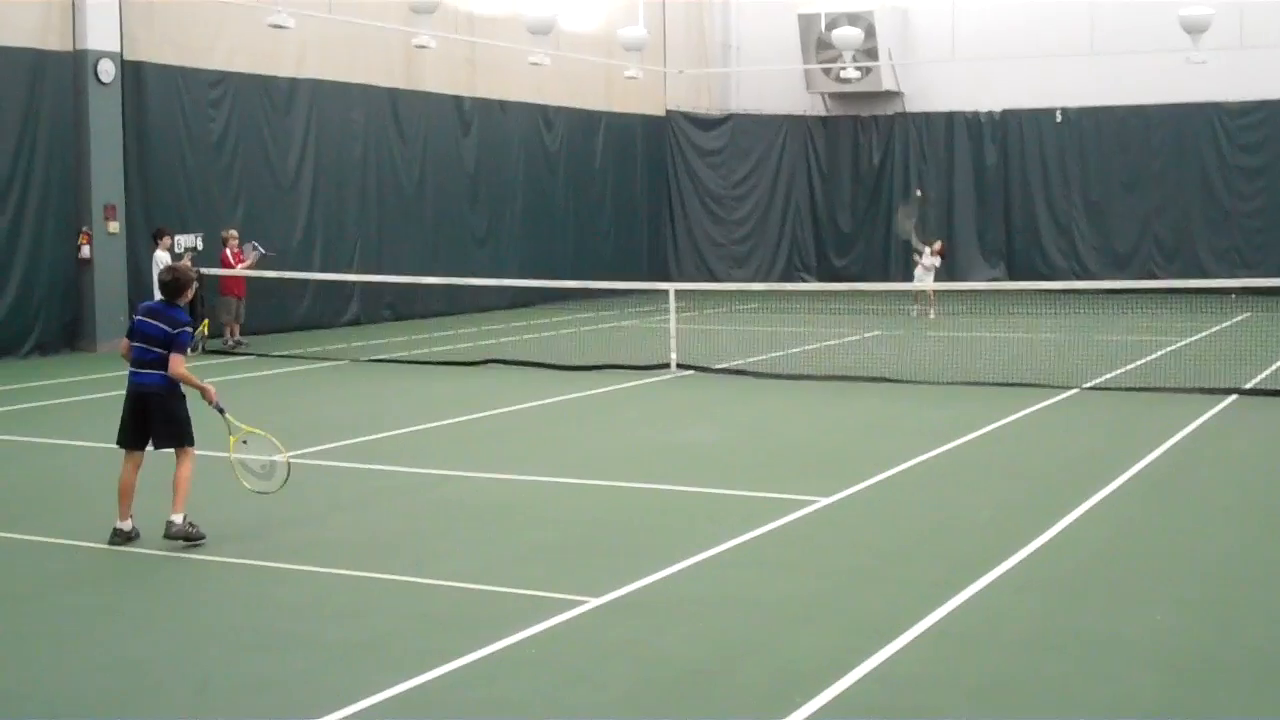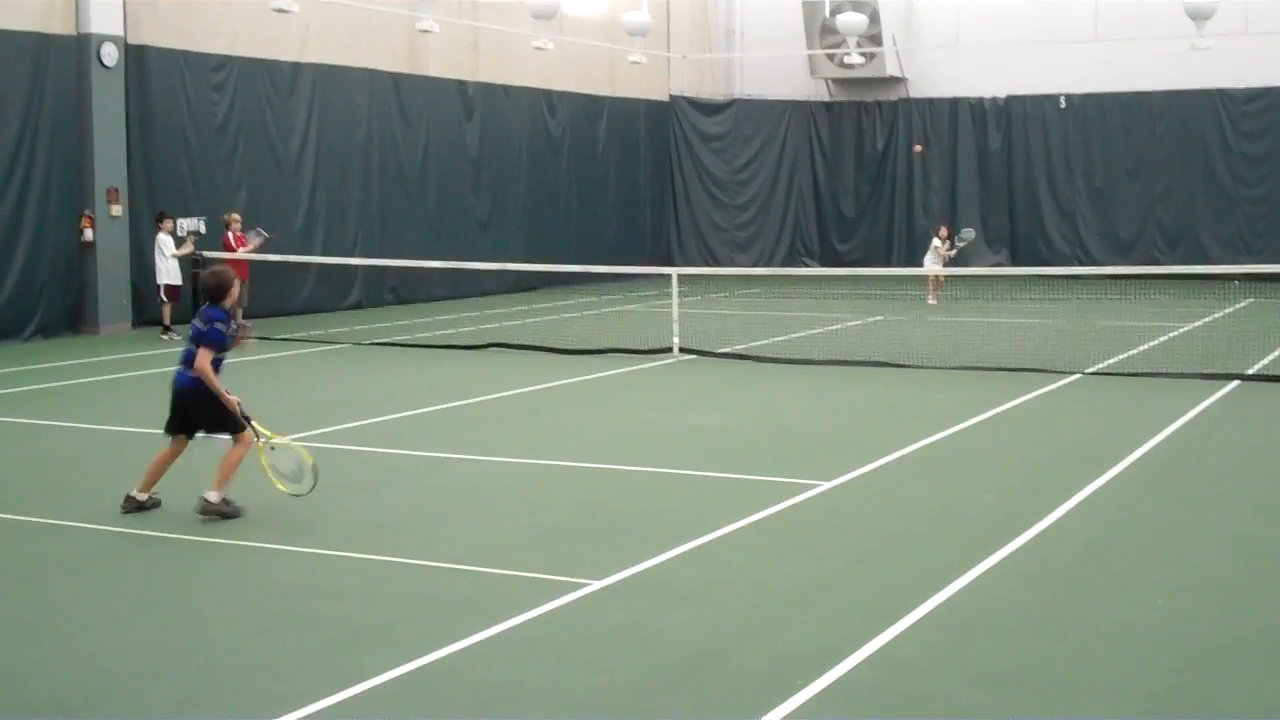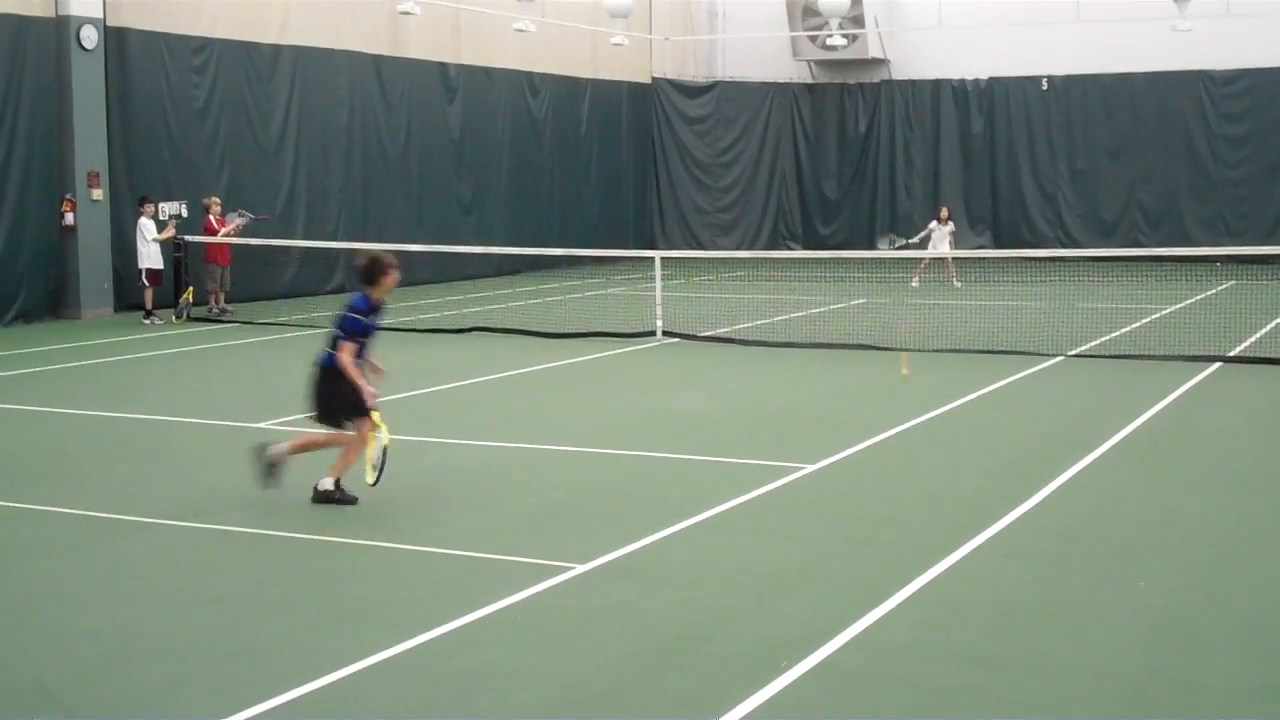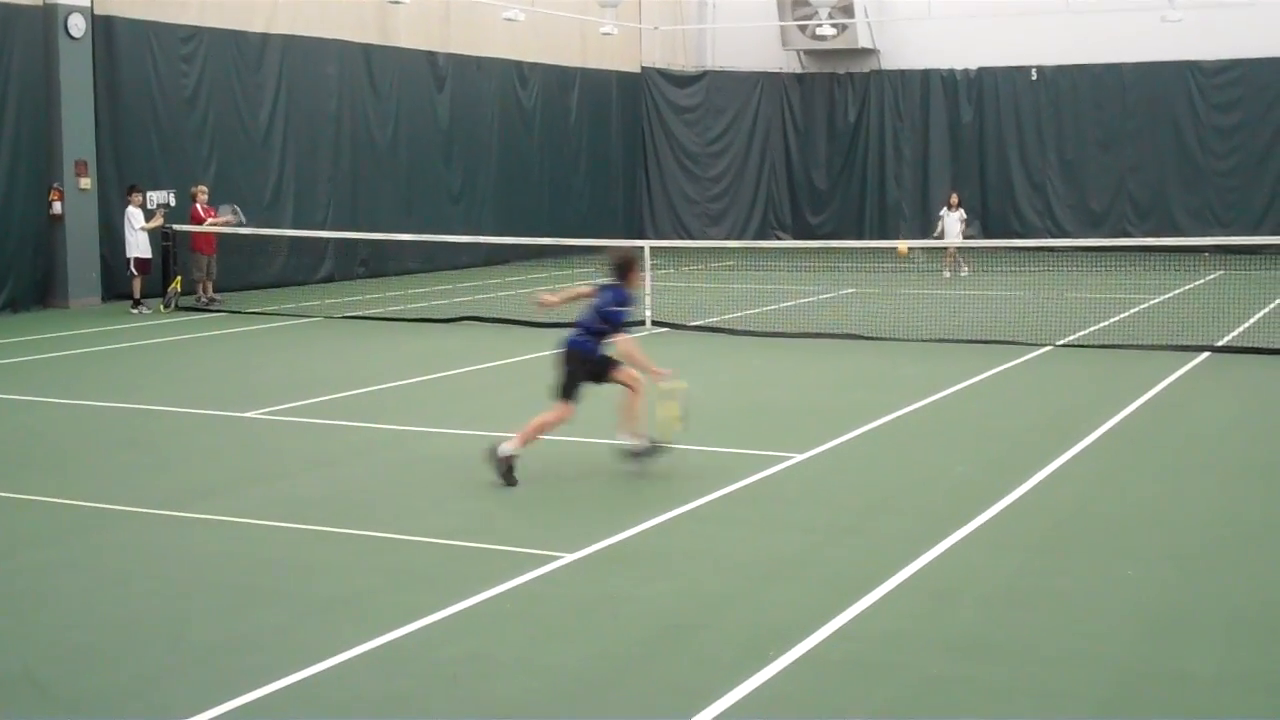
dt=0.5s
person 1, frame 1
left shoulder: (143, 310)
right shoulder: (181, 322)
left elbow: (125, 351)
right elbow: (176, 370)
right wrist: (204, 388)
left hip: (136, 390)
right hip: (165, 393)
left knee: (132, 459)
right knee: (185, 455)
left ankle: (122, 526)
right ankle: (177, 521)
person 1, frame 2
left shoulder: (206, 313)
right shoulder: (216, 323)
right elbow: (202, 366)
left wrist: (234, 335)
right wrist: (225, 396)
left hip: (183, 387)
right hip: (199, 391)
left knee: (176, 445)
right knee: (244, 438)
left ankle: (139, 496)
right ankle: (214, 498)
person 1, frame 3
left shoulder: (372, 304)
right shoulder: (358, 310)
right elbow: (343, 357)
left wrist: (367, 361)
right wrist: (362, 386)
left hip: (348, 370)
right hip: (334, 371)
left knee: (365, 431)
right knee: (345, 435)
left ankle: (328, 485)
right ankle: (277, 452)
person 1, frame 4
left shoulder: (614, 289)
right shoulder: (618, 304)
left elbow: (582, 291)
right elbow: (624, 347)
left wrist: (554, 299)
right wrist: (653, 370)
left hip: (589, 352)
right hip: (579, 353)
left knee: (636, 382)
right knee: (562, 412)
left ankle: (635, 442)
right ankle: (506, 452)
